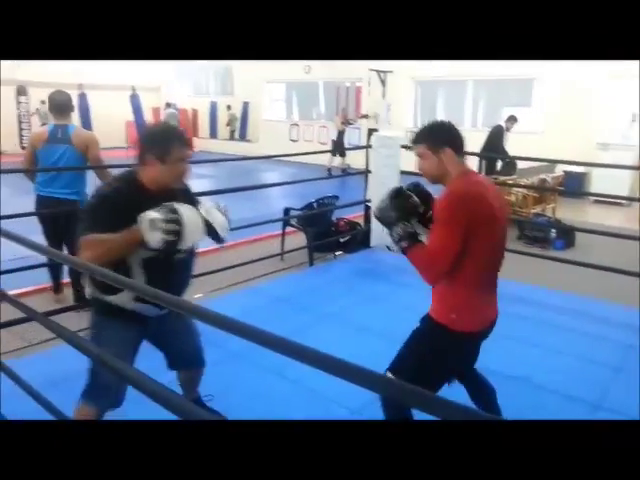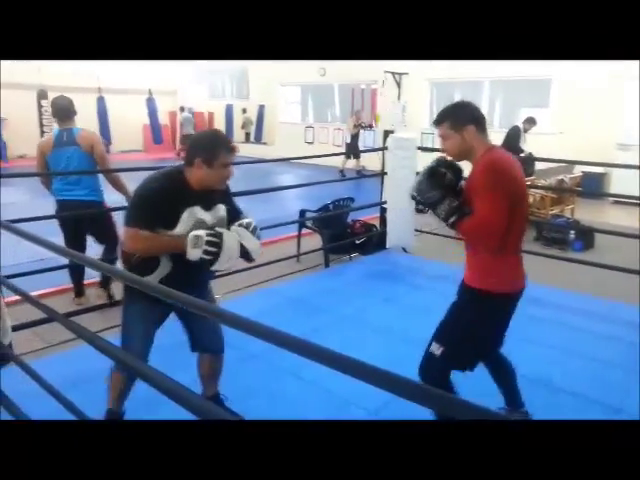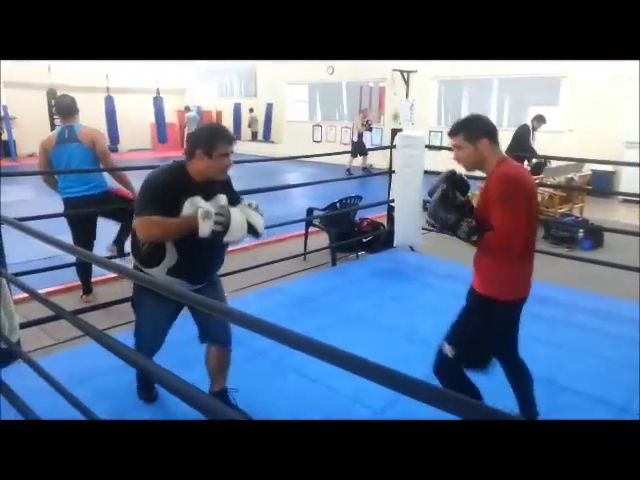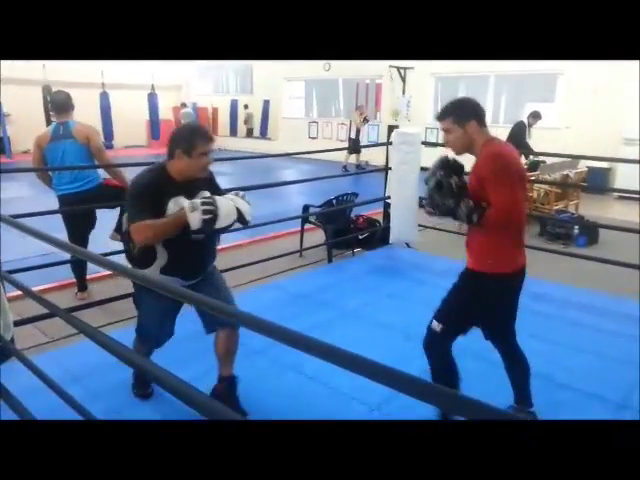
dt=0.2s
person 1, frame 1
left shoulder: (459, 197)
right shoulder: (481, 188)
left elbow: (433, 267)
left wrist: (400, 226)
right wrist: (425, 214)
left hip: (453, 317)
right hip: (479, 310)
left knee: (394, 396)
right knee: (463, 369)
right ankle: (495, 416)
person 1, frame 2
left shoulder: (491, 168)
right shoulder: (498, 161)
left elbow: (486, 233)
left wrist: (442, 203)
right wrist: (454, 189)
left hip: (489, 285)
right hip: (502, 281)
left knee: (432, 369)
right knee: (487, 350)
right ankle: (517, 412)
person 1, frame 3
left shoulder: (506, 180)
right shoulder: (506, 173)
left elbow: (508, 242)
left wrist: (460, 223)
right wrist: (460, 207)
left hip: (496, 291)
right hip: (510, 287)
left knee: (447, 365)
right knee: (507, 354)
right ankle: (530, 416)
person 1, frame 4
left shoulder: (494, 160)
right shoulder: (498, 155)
left elbow: (506, 217)
left wrist: (461, 205)
right wrist: (460, 190)
left hip: (490, 270)
right hip: (509, 266)
left knee: (435, 340)
right knee: (504, 340)
left ankle: (449, 413)
right ankle: (524, 411)
person 2, frame 1
left shoulder: (178, 189)
right shoulder: (113, 196)
left elbow: (194, 219)
right elbow: (89, 251)
left wrist: (210, 215)
right wrist: (143, 232)
right hip: (118, 309)
left knee: (191, 358)
right knee: (102, 391)
left ankle: (192, 404)
person 2, frame 2
left shoulder: (219, 189)
right shoulder: (157, 189)
left elbow: (234, 221)
right elbow: (131, 240)
left wrist: (244, 228)
right wrist: (187, 242)
left hip: (195, 287)
right hip: (147, 289)
left knee: (212, 345)
right knee: (131, 357)
left ankle: (211, 401)
right ankle: (113, 414)
person 2, frame 3
left shoulder: (221, 180)
right shoulder: (162, 182)
left elbow: (230, 215)
right elbow: (146, 228)
left wrist: (246, 213)
right wrist: (197, 221)
left hip: (204, 278)
right hip: (161, 281)
left knee: (220, 336)
right knee: (149, 341)
left ankle: (218, 398)
right ankle: (144, 376)
person 2, frame 4
left shoulder: (203, 176)
right shoulder: (145, 187)
left elbow: (219, 204)
right elbow: (140, 235)
left wrist: (233, 202)
right wrist: (186, 215)
left hip: (201, 270)
right hip: (159, 277)
left knee: (228, 321)
right knee: (150, 334)
left ankle: (225, 387)
right ankle: (139, 374)
person 3, frame 1
left shoulder: (36, 136)
right shoulder: (86, 137)
left elbow: (28, 169)
right elbow: (101, 171)
left hip: (44, 200)
right hip: (73, 202)
left knee: (54, 247)
right knee: (76, 251)
left ankle: (57, 290)
right ankle: (80, 296)
person 3, frame 2
left shoulder: (44, 143)
right shoulder: (91, 137)
left elbow: (43, 178)
right elbow: (107, 172)
right wrist: (128, 195)
left hip: (64, 205)
right hip: (92, 203)
left knee: (74, 251)
right knee: (112, 242)
left ankle: (78, 294)
right ankle: (105, 287)
person 3, frame 3
left shoulder: (47, 142)
right shoulder: (92, 134)
left elbow: (46, 177)
right elbow: (110, 167)
right wrist: (132, 189)
left hip: (71, 202)
right hip: (98, 195)
left knee: (82, 247)
right knee: (135, 207)
left ankle: (86, 292)
right ankle: (118, 245)
person 3, frame 4
left shoulder: (42, 138)
right shoulder: (86, 130)
left elbow: (40, 173)
right elbow: (105, 163)
right wrist: (128, 183)
left hip: (67, 198)
right hip: (92, 190)
left knee: (77, 244)
left ankle: (81, 289)
right ankle: (120, 231)
